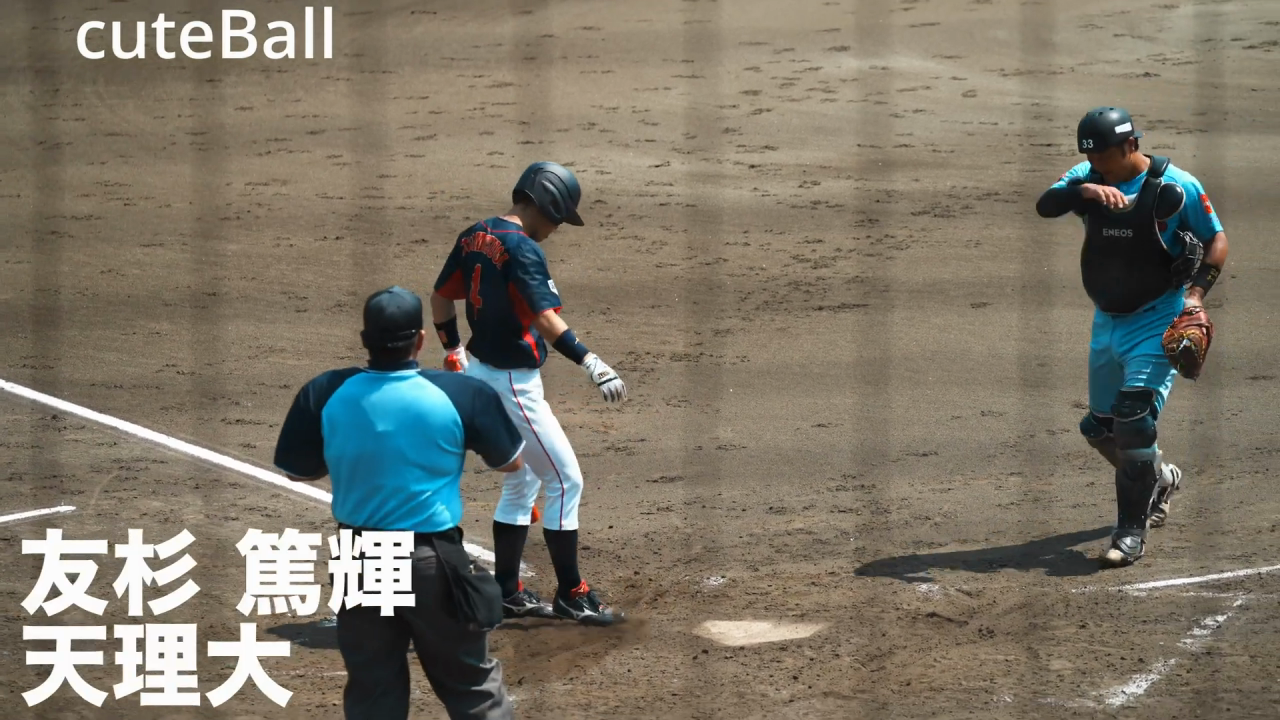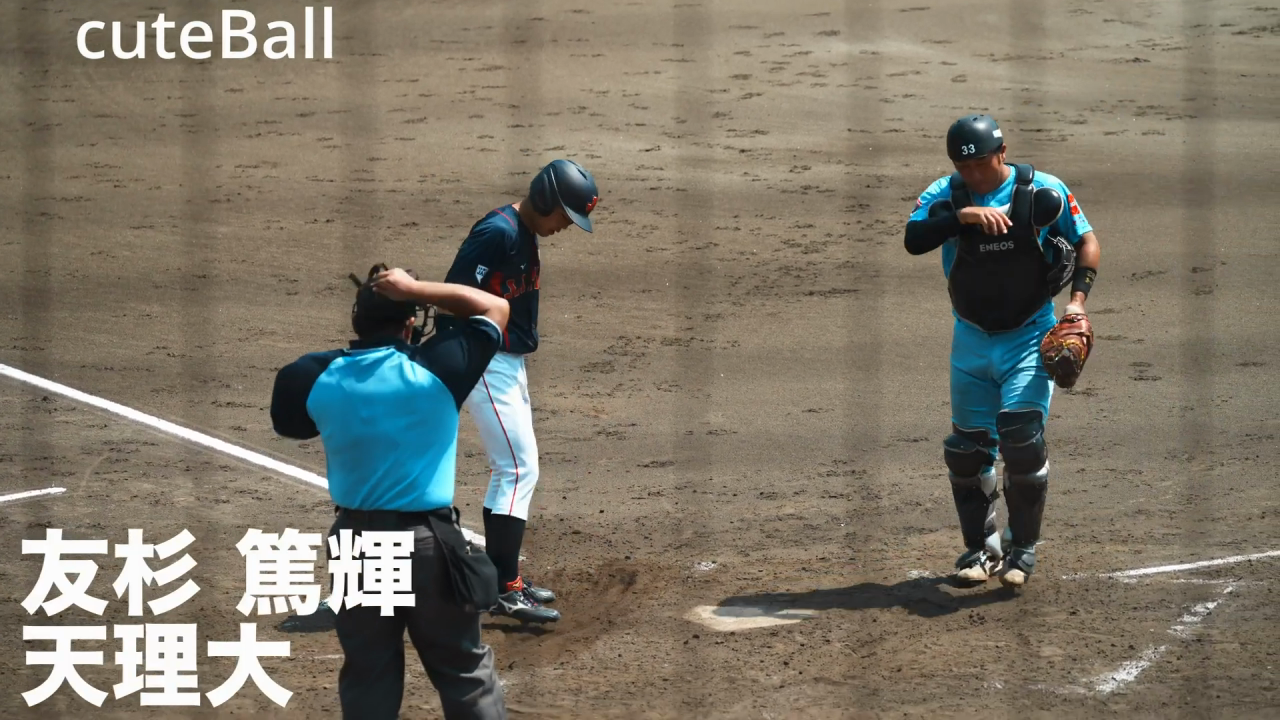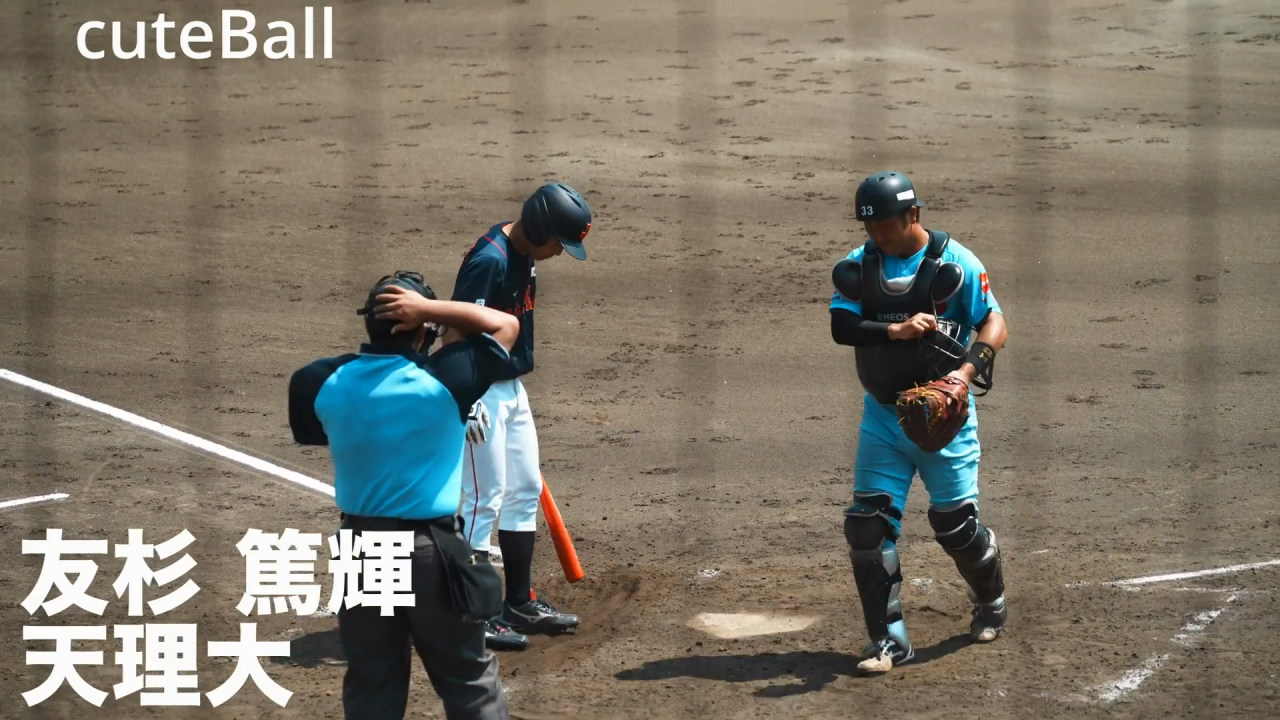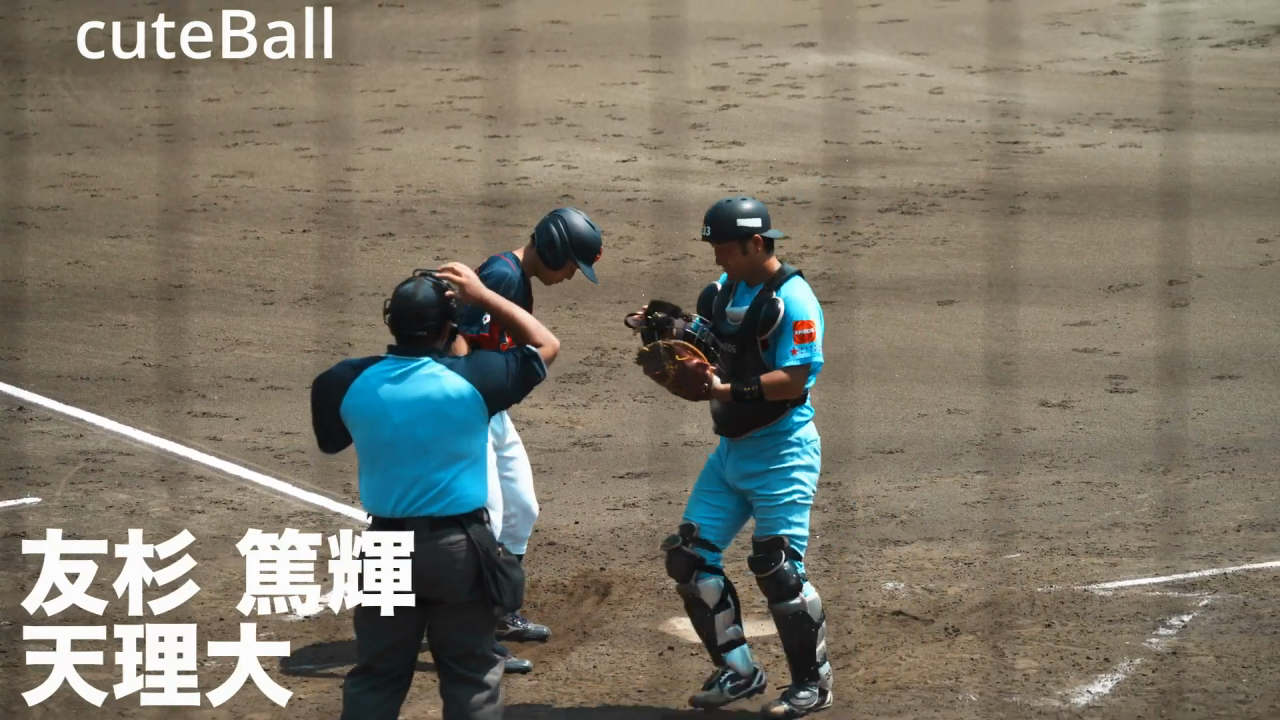
dt=0.7s
person 1, frame 1
left shoulder: (1176, 185)
right shoulder: (1086, 178)
left elbow: (1217, 240)
right elbow: (1045, 205)
left wrist: (1197, 294)
right wrist: (1086, 191)
left hip: (1156, 324)
right hip: (1106, 325)
left knee: (1133, 420)
right knee: (1100, 428)
left ankle: (1130, 532)
right ankle: (1160, 478)
person 1, frame 2
left shoulder: (1044, 190)
right shoulder: (946, 196)
left elbow: (1087, 242)
right elbow: (913, 242)
left wrist: (1079, 298)
right wrist: (961, 215)
left hip: (1029, 338)
right hip: (971, 341)
left knee: (1021, 438)
right knee: (968, 450)
left ankle: (1022, 544)
right ankle: (983, 546)
person 1, frame 3
left shoulder: (955, 263)
right shoulder: (859, 264)
left elbow: (994, 323)
right elbow: (841, 327)
left wrist: (968, 371)
right wrist: (896, 329)
right hip: (881, 415)
left knee: (954, 523)
right knee: (868, 524)
left ankle: (991, 603)
right ankle: (890, 639)
person 1, frame 4
left shoulder: (793, 298)
right shoulder: (725, 288)
left elbow: (794, 380)
left wrist: (728, 389)
left hip: (782, 452)
right hip: (731, 449)
left knee: (779, 570)
right knee: (690, 556)
right ankle: (737, 669)
person 2, frame 1
left shoulder: (474, 236)
right shoulder: (522, 248)
left elbow: (441, 297)
right elbow: (545, 318)
left wrist: (453, 350)
right wrist: (590, 363)
left hip: (483, 375)
right hip: (512, 384)
left knee: (520, 485)
right knee: (564, 481)
left ankle: (506, 591)
right ankle: (571, 595)
person 2, frame 2
left shoulder: (528, 233)
right shoulder: (496, 231)
left hip: (511, 366)
right hip: (488, 367)
left knee: (518, 472)
right knee: (519, 472)
left ankle: (501, 576)
right ankle: (503, 589)
person 2, frame 3
left shoulder: (524, 252)
right shoulder: (490, 259)
left hip: (511, 385)
right hip: (483, 391)
left knee: (527, 490)
right knee: (485, 500)
left ankle: (520, 602)
person 2, frame 4
left shoulder: (520, 280)
right shoulder: (498, 276)
right elbow: (458, 344)
left hip: (495, 414)
left knee: (521, 511)
right knee: (489, 521)
left ankle: (495, 614)
person 3, frame 1
left shoulder: (323, 394)
right shoulder: (464, 395)
left elbow: (299, 471)
right elbow: (511, 463)
right hip: (432, 563)
right knee: (472, 683)
person 3, frame 2
left shoulder: (312, 376)
right shoulder: (436, 368)
left elbow: (289, 425)
right elbow: (497, 307)
right wrist: (418, 289)
left hip: (356, 540)
right hip: (428, 541)
left knee: (367, 669)
right knee: (463, 666)
person 3, frame 3
left shoulder: (323, 382)
right shoulder: (444, 379)
left elbow: (308, 433)
right elbow: (505, 325)
right wrist: (430, 308)
right hip: (431, 550)
left knee: (371, 680)
right knee: (467, 676)
person 3, frame 4
left shoulder: (345, 383)
right shoulder: (474, 378)
left elbow: (331, 442)
right elbow: (547, 347)
right wrist: (482, 294)
right hip: (459, 547)
left knee: (376, 673)
right knee: (471, 676)
